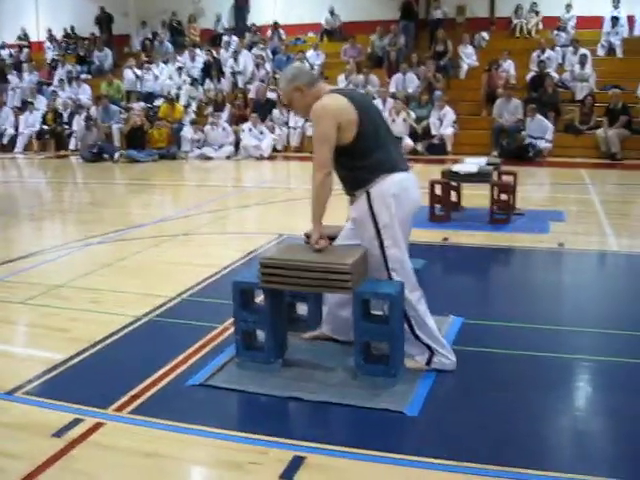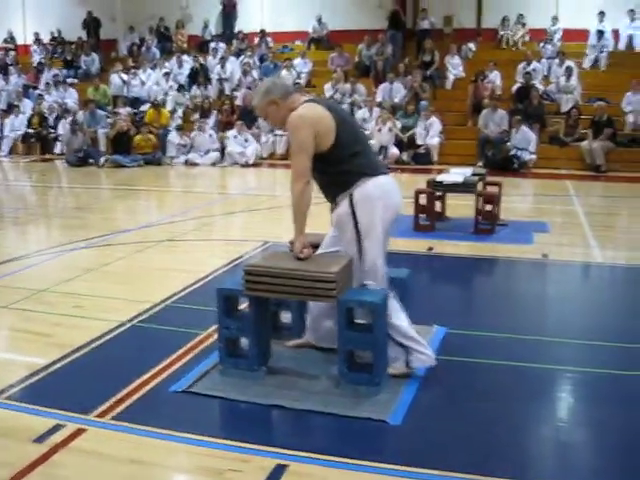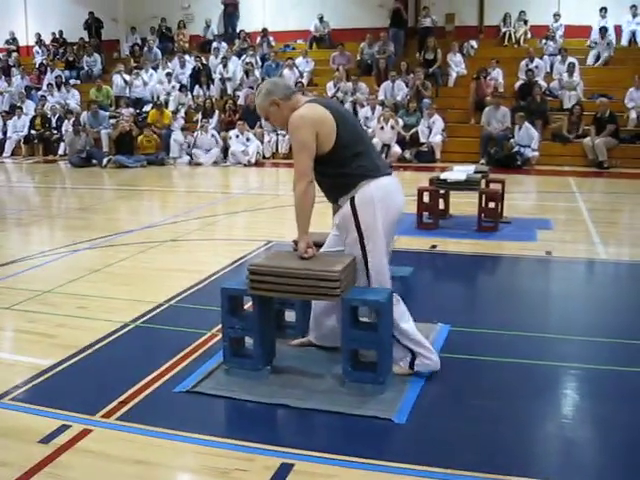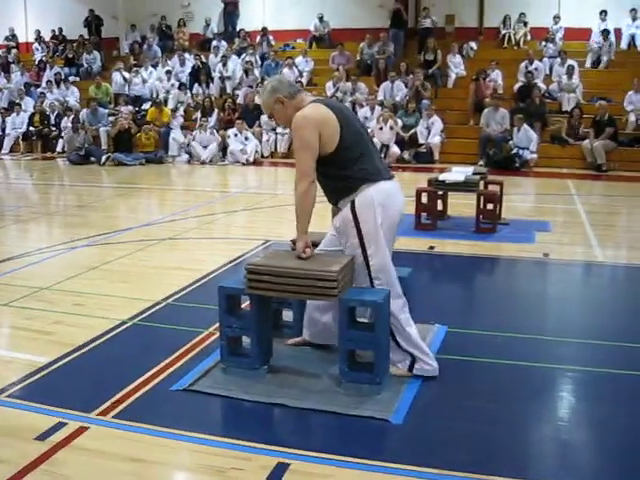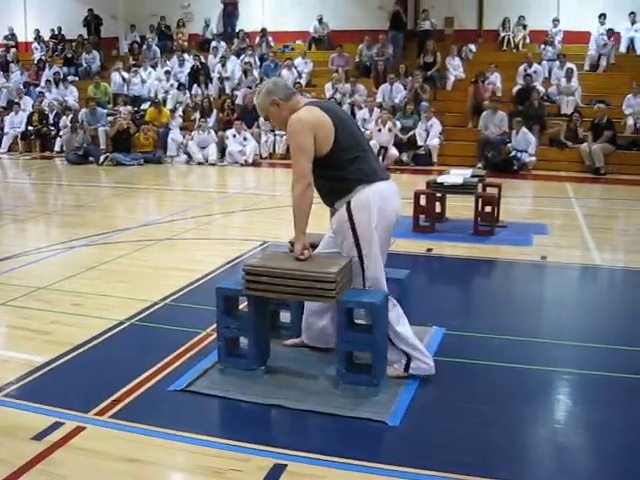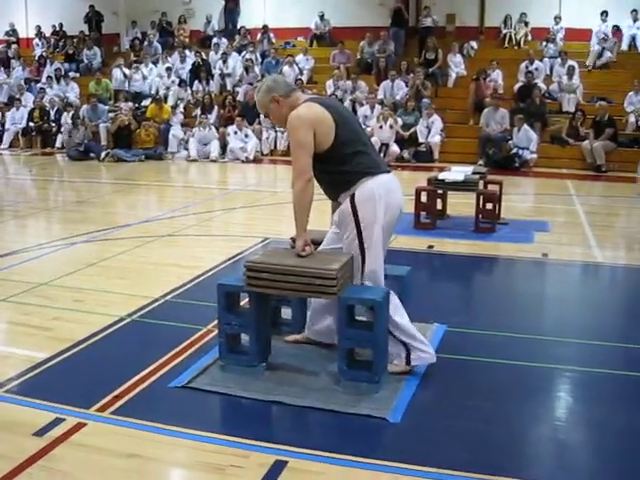
dt=0.2s
person 1, frame 1
left shoulder: (324, 107)
right shoulder: (347, 98)
left elbow: (322, 171)
left wrist: (317, 227)
right wrist: (355, 207)
left hip: (385, 193)
right hip: (388, 187)
left knee: (394, 276)
left ankle: (430, 352)
right ankle: (338, 326)
person 1, frame 2
left shoulder: (300, 117)
right shoulder: (320, 108)
left elbow: (301, 180)
left wrist: (299, 236)
right wrist: (337, 216)
left hip: (367, 197)
right hip: (371, 191)
left knee: (367, 281)
left ankle: (408, 353)
right ankle: (322, 334)
person 1, frame 3
left shoulder: (301, 117)
right shoulder: (322, 108)
left elbow: (304, 181)
left wrist: (302, 236)
right wrist: (338, 218)
left hip: (369, 198)
right hip: (374, 192)
left knee: (374, 283)
left ankle: (415, 356)
right ankle: (325, 333)
person 1, frame 4
left shoulder: (305, 117)
right shoulder: (327, 109)
left elbow: (306, 181)
left wrist: (302, 236)
right wrist: (338, 217)
left hip: (369, 202)
right hip: (376, 195)
left knee: (378, 286)
left ankle: (414, 360)
right ankle: (319, 332)
person 1, frame 5
left shoulder: (301, 119)
right shoulder: (323, 110)
left elbow: (303, 183)
left wrist: (299, 238)
right wrist: (335, 224)
left hip: (366, 203)
right hip: (373, 196)
left knee: (369, 287)
left ankle: (409, 358)
right ankle: (318, 335)
person 1, frame 6
left shoulder: (300, 116)
right shoulder: (322, 106)
left elbow: (303, 178)
left wrist: (301, 234)
right wrist: (336, 218)
left hip: (368, 196)
right hip: (374, 190)
left knee: (370, 280)
left ankle: (410, 353)
right ankle: (321, 330)
